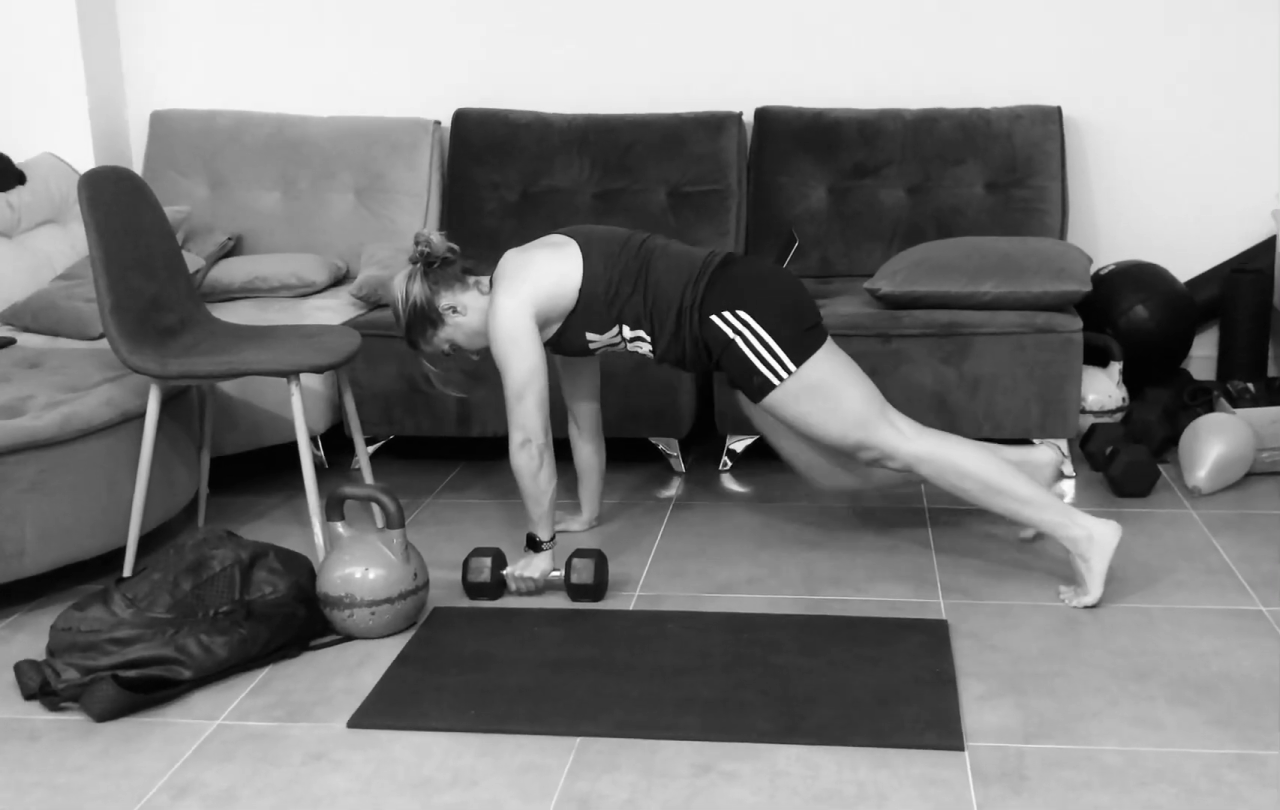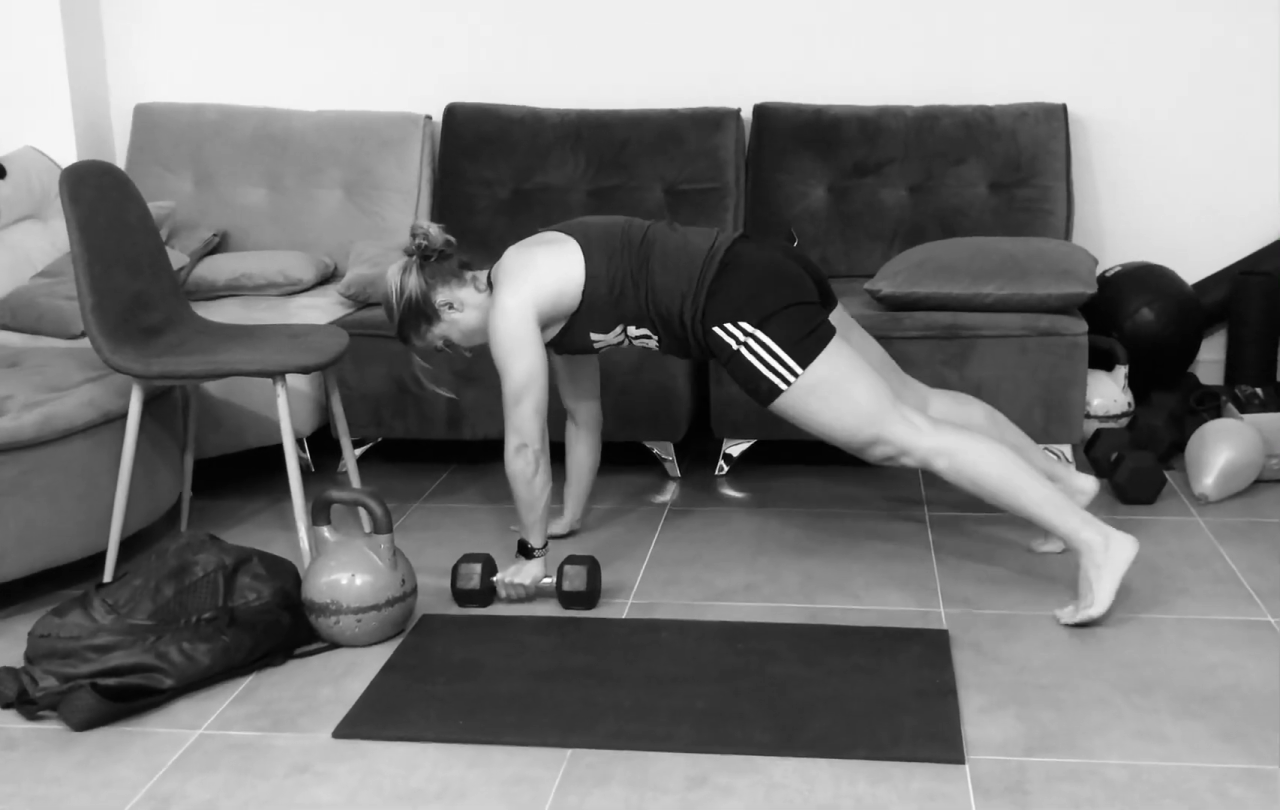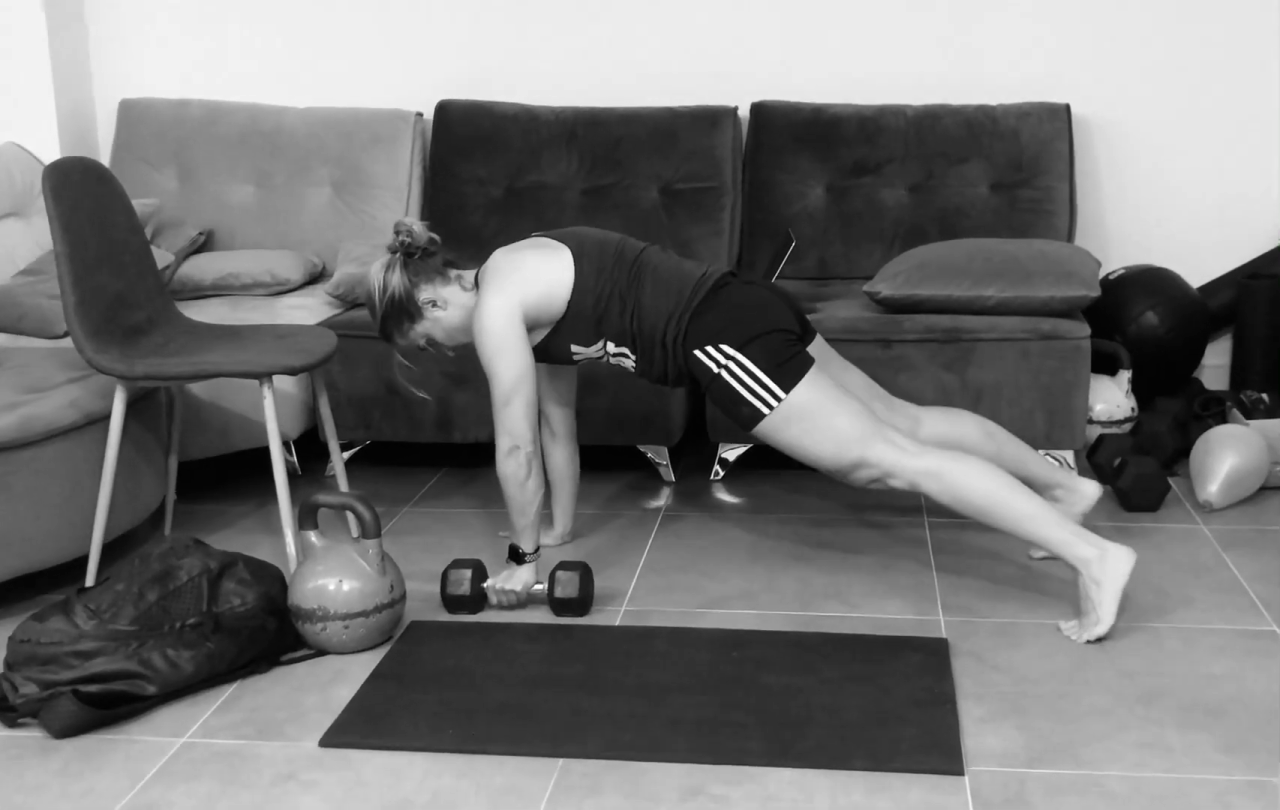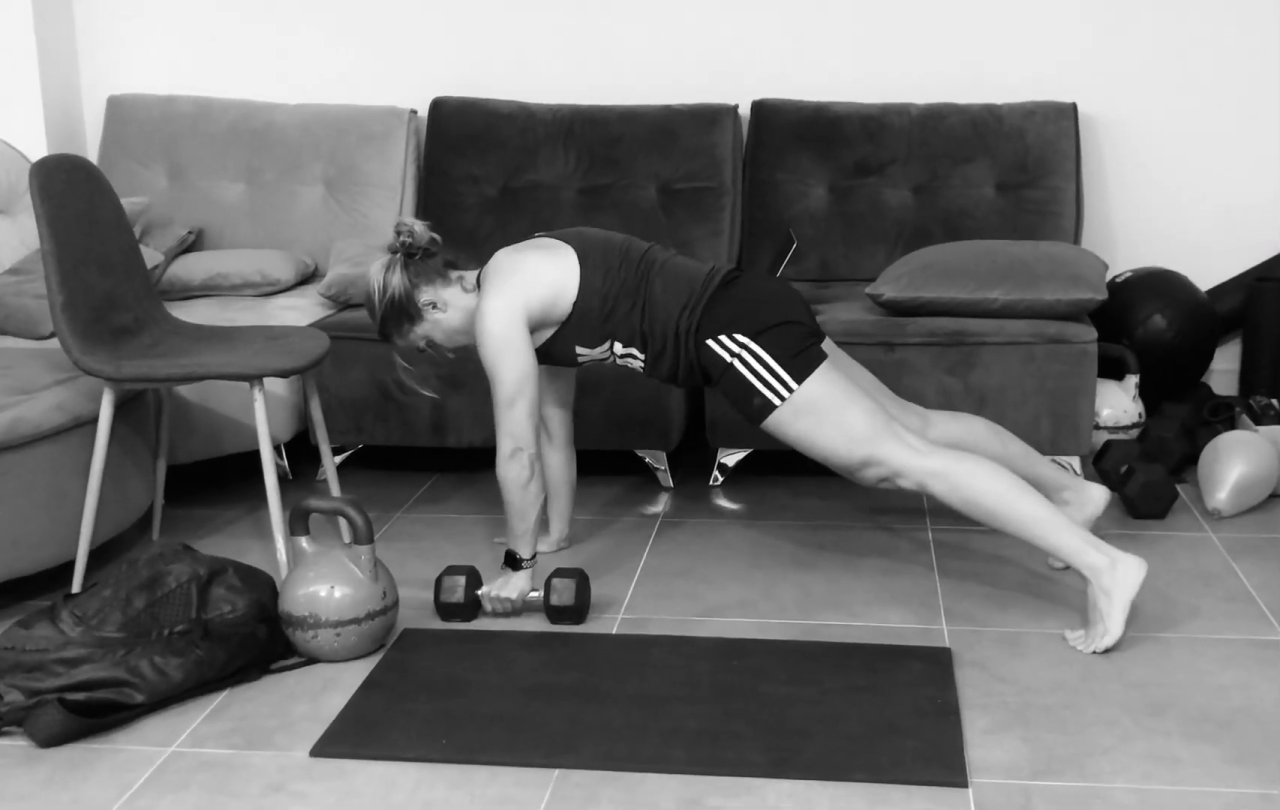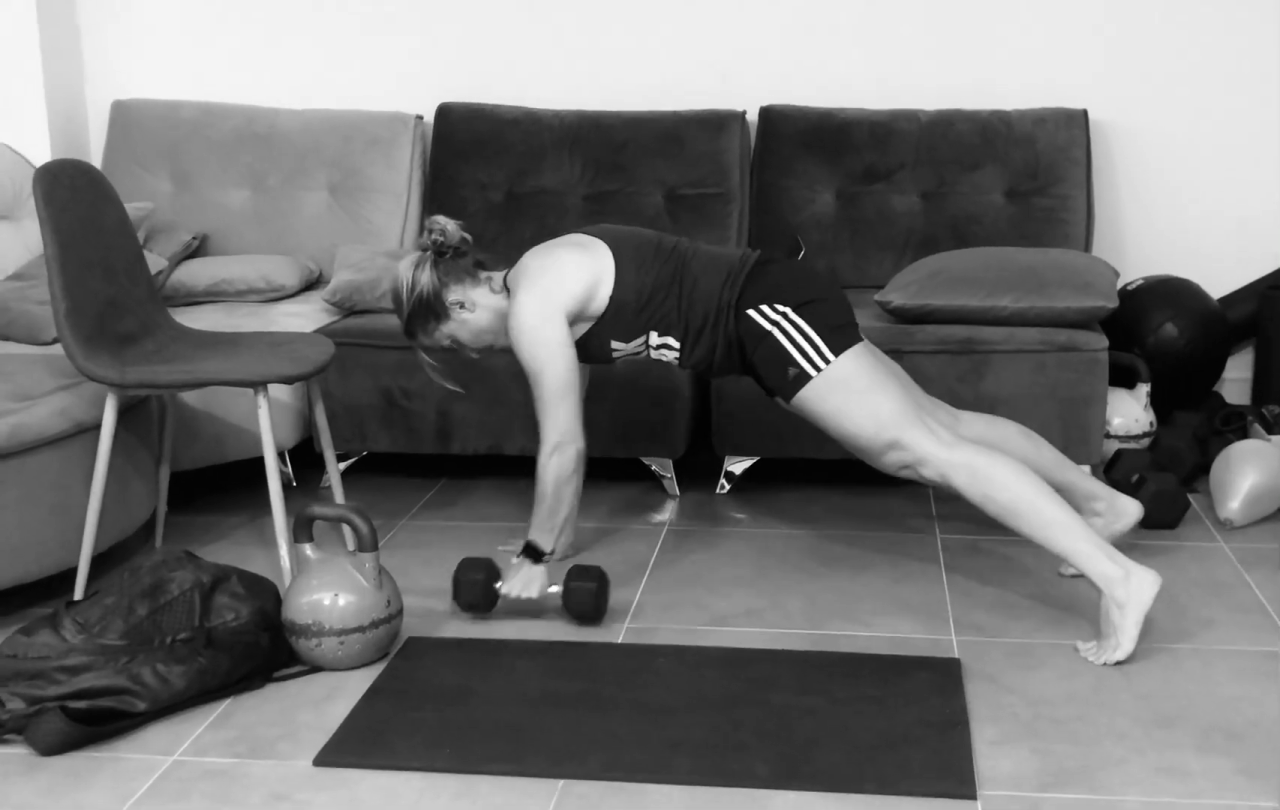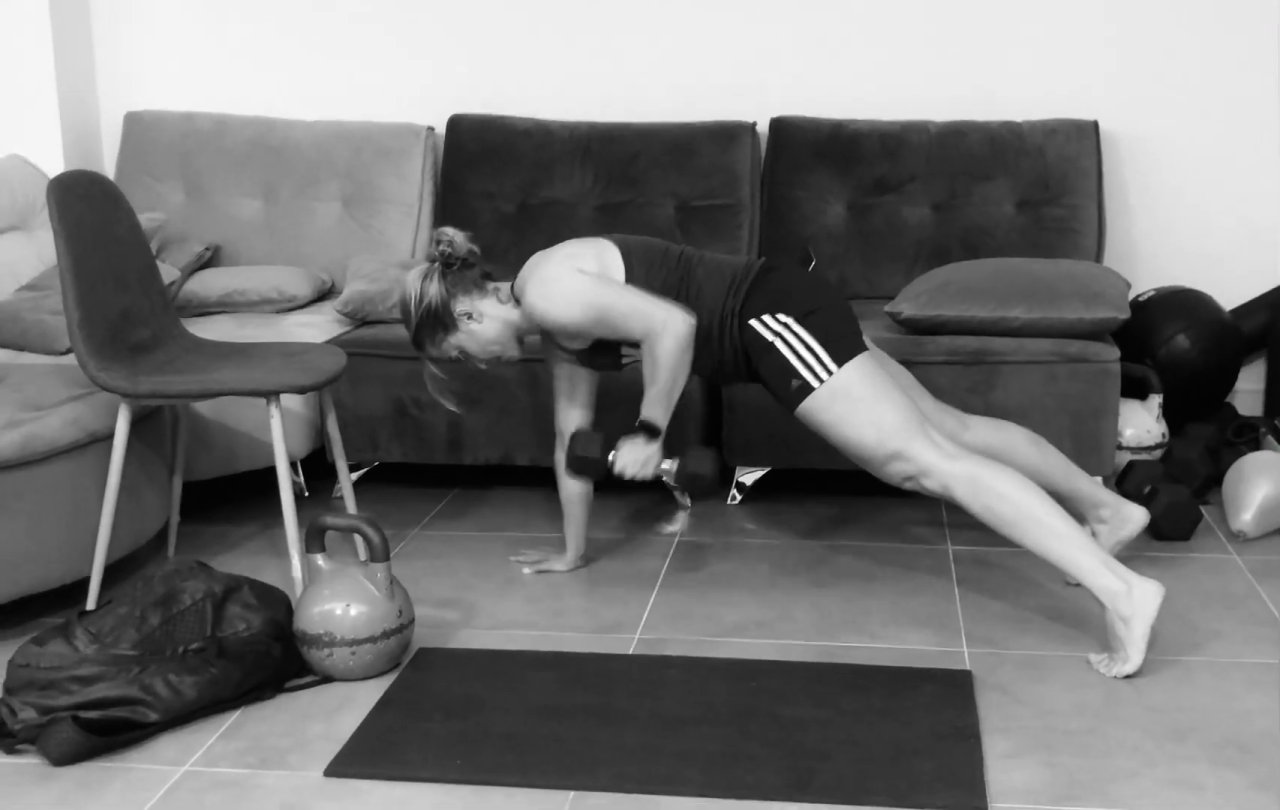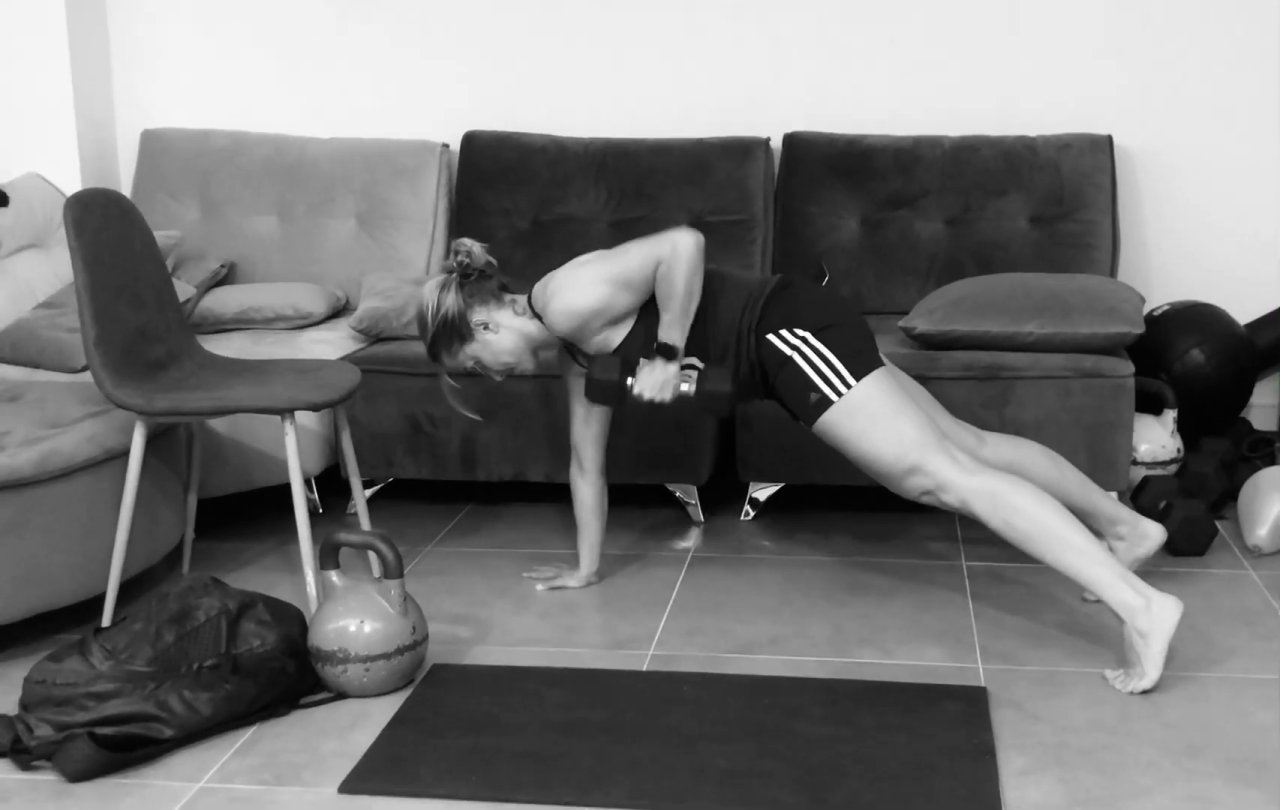
dt=0.4s
person 1, frame 1
left shoulder: (508, 305)
right shoulder: (544, 291)
left elbow: (529, 441)
right elbow: (583, 408)
left wrist: (539, 543)
right wrist: (586, 512)
left hip: (739, 311)
right hip: (738, 312)
left knee: (885, 440)
right knee: (846, 463)
left ankle: (1081, 532)
right ankle: (1022, 466)
person 1, frame 2
left shoulder: (509, 305)
right shoulder: (540, 285)
left elbow: (525, 445)
right elbow: (583, 408)
left wrist: (530, 550)
right wrist: (568, 516)
left hip: (743, 304)
right hip: (760, 270)
left knee: (900, 435)
right knee: (911, 402)
left ankle: (1097, 540)
right ankle: (1068, 484)
person 1, frame 3
left shoulder: (495, 305)
right shoulder: (527, 287)
left elbow: (516, 446)
right elbow: (556, 419)
left wrist: (523, 556)
right wrist: (560, 527)
left hip: (723, 336)
right hip: (741, 311)
left knee: (890, 458)
right knee: (902, 419)
left ankle: (1093, 557)
right ankle: (1066, 487)
person 1, frame 4
left shoulder: (497, 307)
right shoulder: (524, 284)
left elbow: (517, 449)
right elbow: (553, 421)
left wrist: (519, 564)
right wrist: (556, 531)
left hip: (734, 330)
right hip: (745, 313)
left knee: (899, 458)
right knee: (909, 422)
left ankle: (1104, 565)
right ankle: (1073, 492)
person 1, frame 5
left shoulder: (531, 304)
right shoulder: (547, 286)
left elbow: (563, 447)
right elbow: (568, 432)
left wrist: (533, 557)
right wrist: (562, 537)
left hip: (768, 308)
right hip: (766, 312)
left knee: (923, 450)
right knee: (939, 421)
left ankle: (1118, 580)
right ankle: (1105, 504)
person 1, frame 6
left shoulder: (546, 295)
right shoulder: (558, 321)
left elbow: (672, 326)
right elbow: (574, 434)
left wrist: (647, 435)
right wrist: (572, 548)
left hip: (776, 315)
right hip: (773, 323)
left knee: (928, 461)
right knee: (947, 427)
left ankle: (1122, 591)
right ankle: (1109, 510)
person 1, frame 7
left shoulder: (566, 303)
right shoulder: (572, 344)
left elbow: (683, 244)
right elbow: (587, 457)
left wrist: (665, 356)
right wrist: (586, 566)
left hip: (791, 331)
right hip: (784, 345)
left knee: (946, 476)
right knee: (966, 443)
left ankle: (1140, 606)
right ankle: (1126, 528)
